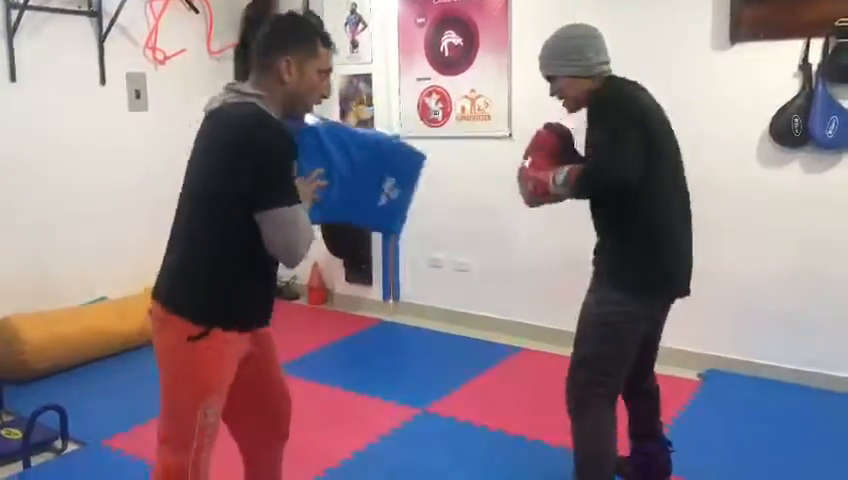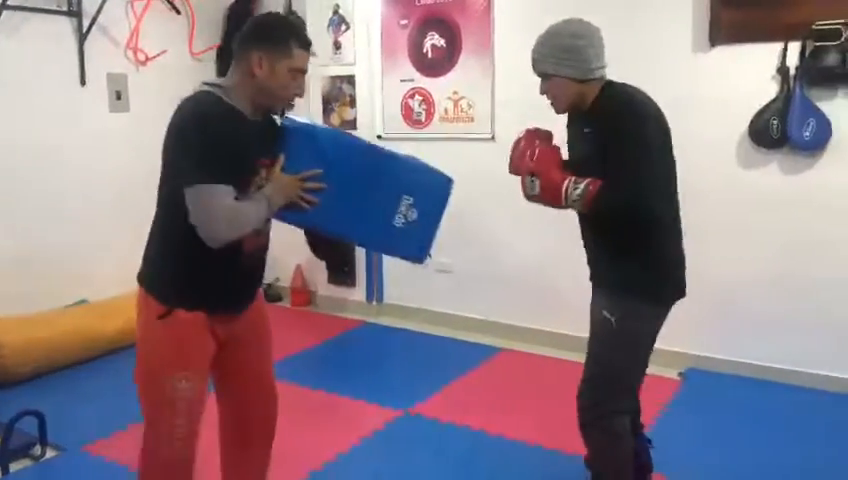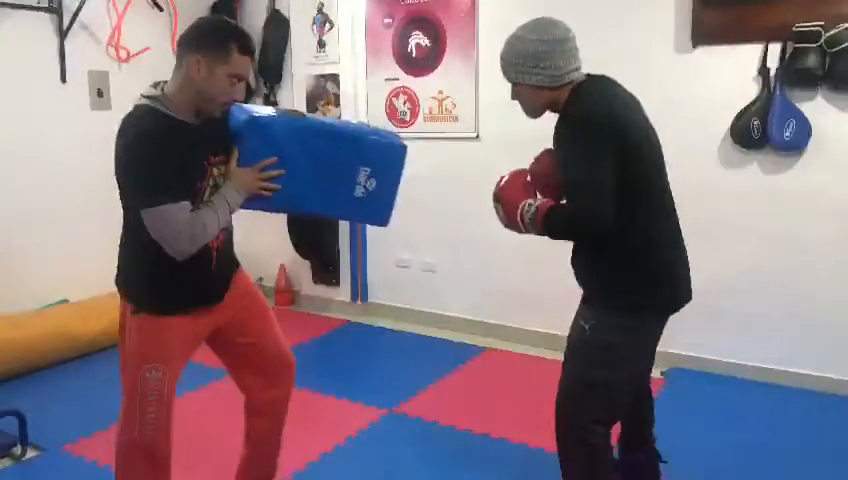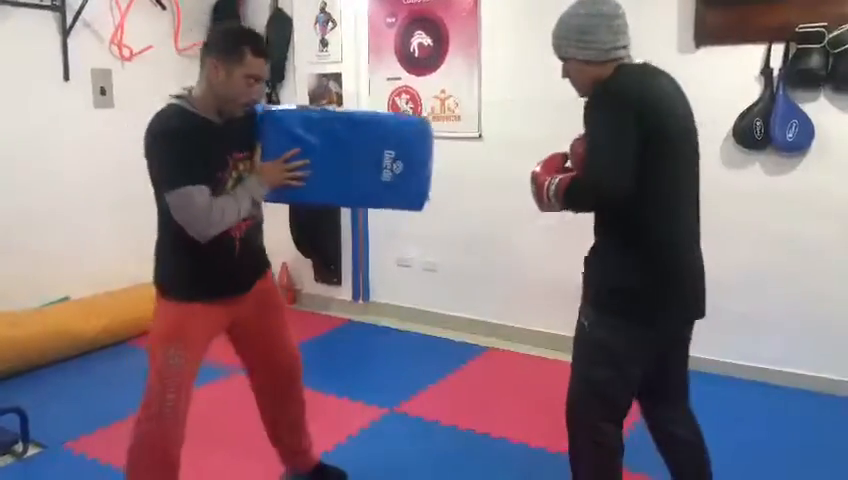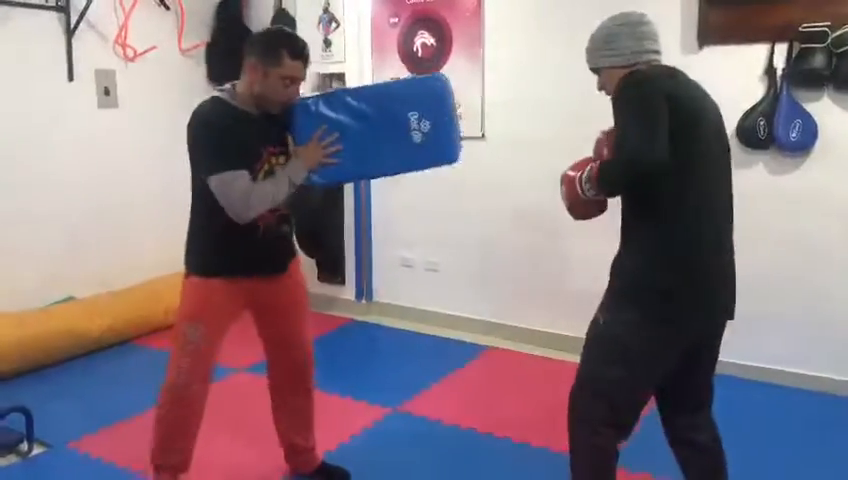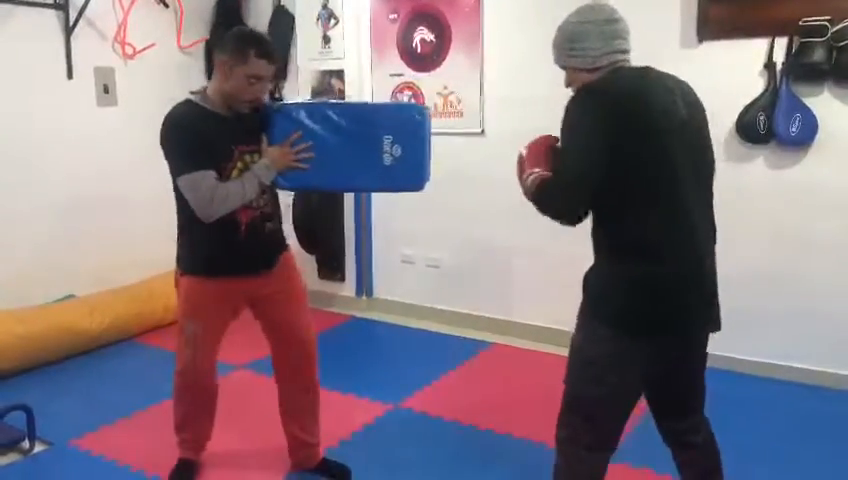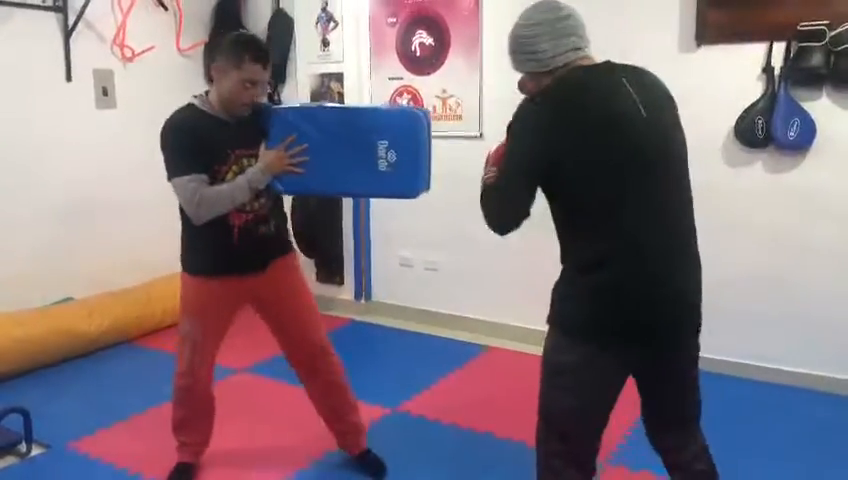
dt=0.3s
person 1, frame 1
left shoulder: (617, 104)
right shoulder: (615, 104)
left elbow: (621, 177)
left wrist: (553, 180)
right wrist: (561, 162)
left hip: (636, 268)
right hip: (650, 263)
left knee: (589, 386)
right knee: (633, 368)
person 1, frame 2
left shoulder: (631, 114)
right shoulder: (583, 115)
left elbow: (641, 203)
left wrist: (564, 188)
right wrist: (548, 170)
left hip: (641, 278)
right hip: (617, 272)
left knee: (601, 400)
right knee: (617, 380)
person 1, frame 3
left shoulder: (586, 121)
right shoulder: (602, 94)
left elbow: (591, 220)
left wrist: (527, 211)
right wrist: (561, 177)
left hip: (630, 285)
right hip: (651, 275)
left knee: (582, 411)
right knee: (629, 386)
person 1, frame 4
left shoulder: (614, 97)
right shoulder: (659, 85)
left elbow: (607, 188)
left wrist: (553, 187)
left hip: (631, 285)
right hip: (674, 279)
left knee: (593, 411)
right knee: (666, 398)
person 1, frame 5
left shoulder: (642, 88)
right shoulder: (693, 94)
left elbow: (641, 160)
left wrist: (591, 179)
left hip: (656, 282)
right hip: (709, 283)
left knee: (596, 410)
right knee: (689, 412)
person 1, frame 6
left shoulder: (596, 102)
right shoulder: (678, 92)
left elbow: (570, 203)
left wrist: (535, 178)
left hip: (629, 295)
right hip: (691, 290)
left knee: (583, 434)
right knee: (683, 415)
person 1, frame 7
left shoulder: (544, 110)
right shoulder: (648, 87)
left elbow: (503, 214)
left wrist: (494, 172)
left hip: (597, 306)
right hip: (675, 296)
right knee: (680, 434)
person 2, frame 1
left shoulder: (237, 120)
right shoulder: (259, 133)
right elbow: (291, 247)
left wrist: (293, 193)
right wrist: (300, 196)
left hip: (240, 313)
right hip: (196, 320)
left knee: (269, 418)
person 2, frame 2
left shoulder: (265, 125)
right shoulder: (201, 119)
right elbow: (216, 225)
left wrist: (292, 191)
right wrist: (275, 194)
left hip: (240, 300)
right hip: (179, 304)
left knee: (256, 414)
right knee: (171, 438)
person 2, frame 3
left shoulder: (217, 117)
right shoulder: (144, 133)
right elbow: (179, 237)
right wrist: (235, 190)
left hip: (224, 283)
right hip: (160, 302)
left knee: (274, 372)
right knee: (147, 425)
person 2, frame 4
left shoulder: (244, 119)
right shoulder: (170, 131)
right elbow: (202, 222)
right wrist: (260, 182)
left hip: (253, 280)
right hip: (189, 294)
left knee: (284, 376)
right knee: (164, 411)
person 2, frame 5
left shoulder: (285, 115)
right shoulder: (211, 120)
right elbow: (241, 203)
right wrist: (298, 166)
left hip: (279, 264)
right hip: (215, 270)
left knee: (294, 365)
right knee: (186, 380)
person 2, frame 6
left shoulder: (262, 115)
right shoulder: (183, 123)
left elbow: (300, 166)
right elbow: (208, 204)
right wrist: (269, 166)
left hip: (271, 260)
right hip: (207, 271)
left knee: (299, 355)
right knee: (194, 371)
person 2, frame 7
left shoulder: (266, 119)
right shoulder: (182, 128)
left elbow: (301, 173)
right elbow: (198, 206)
right wrist: (263, 171)
left hip: (273, 260)
right hip: (210, 271)
left knee: (315, 352)
right knee: (193, 370)
left ankle: (354, 442)
